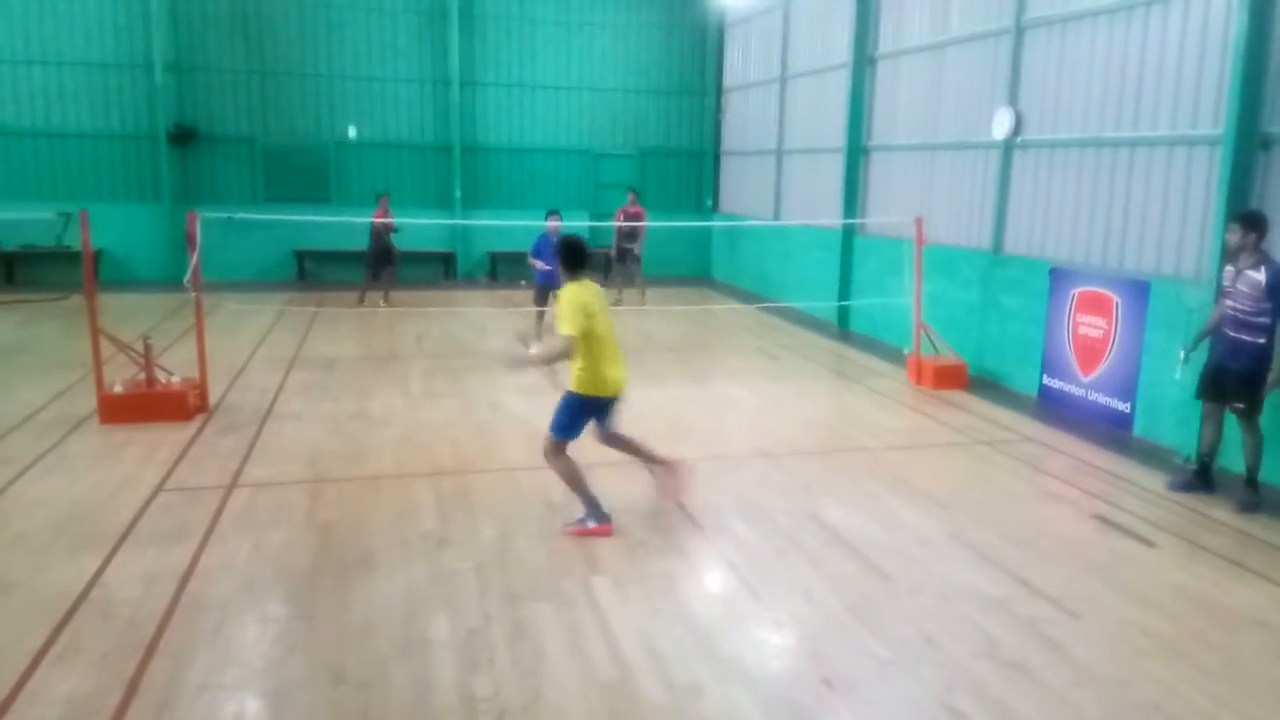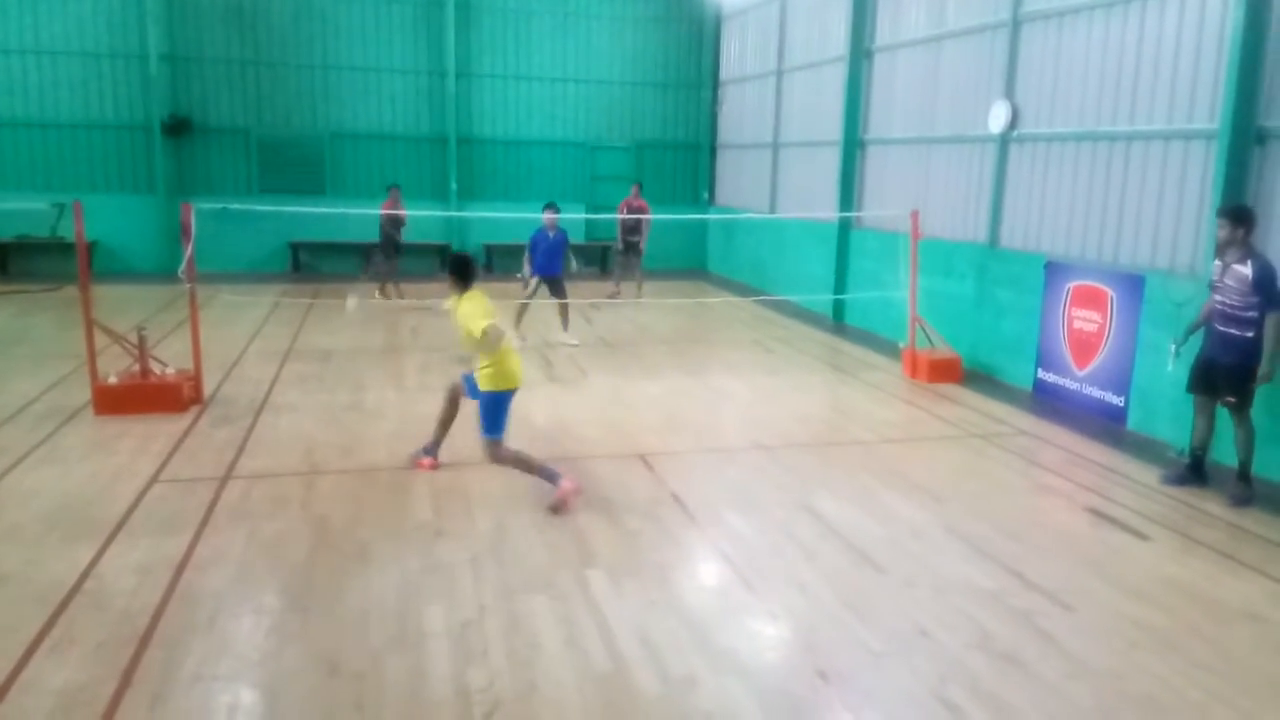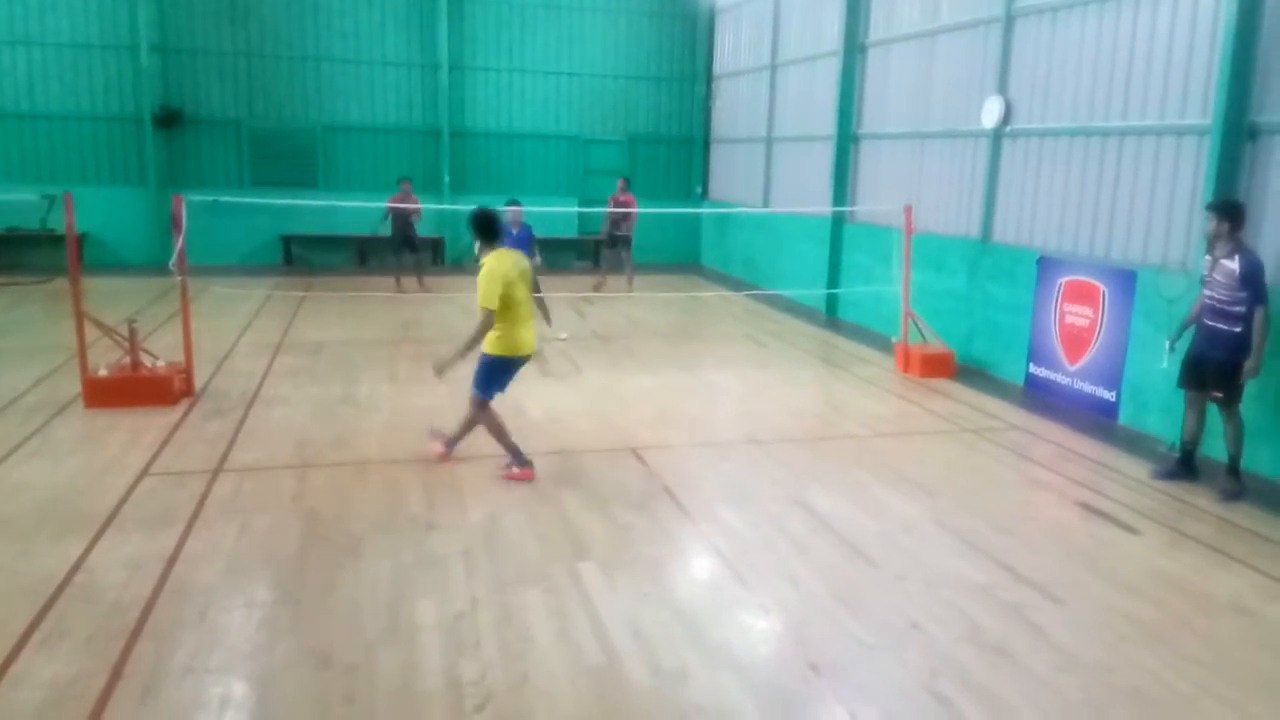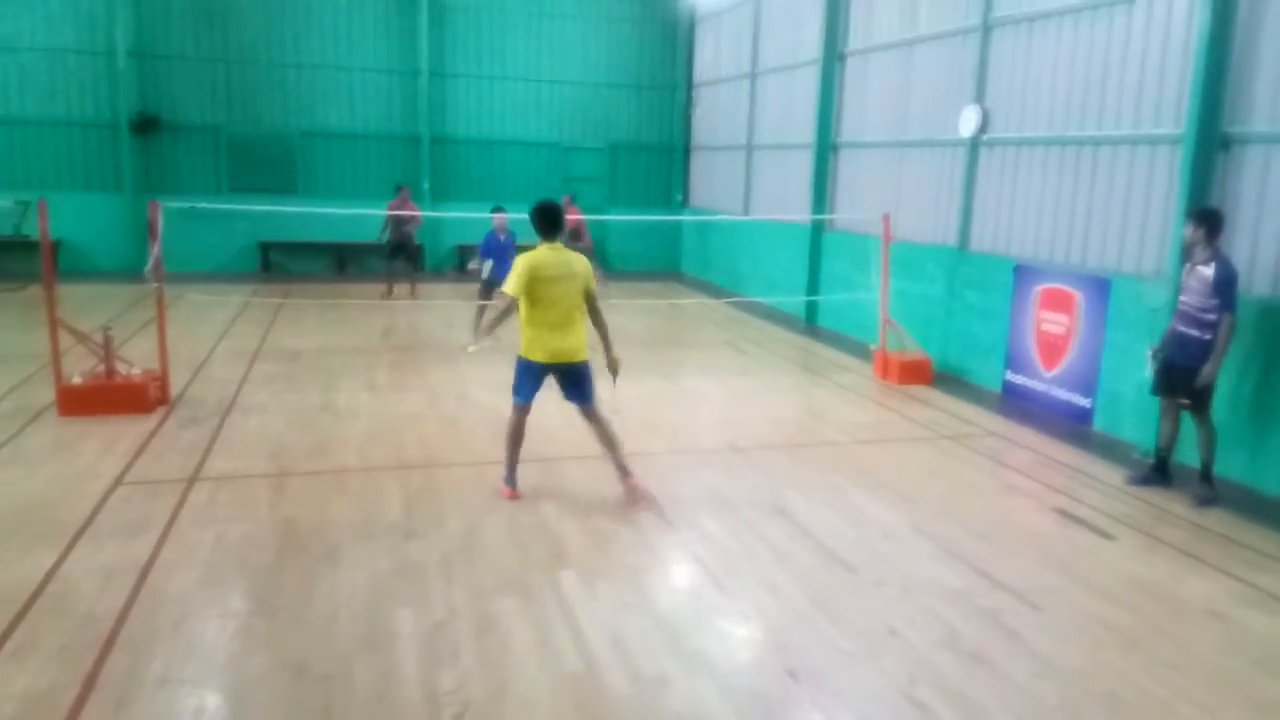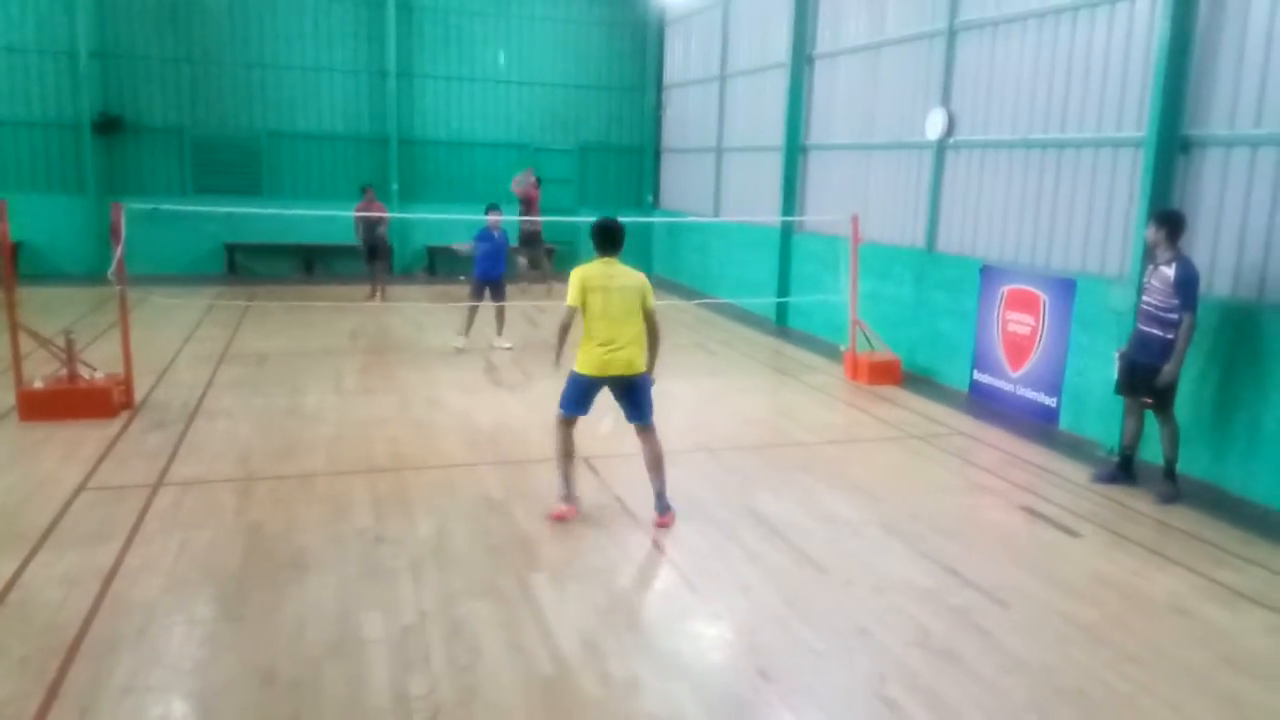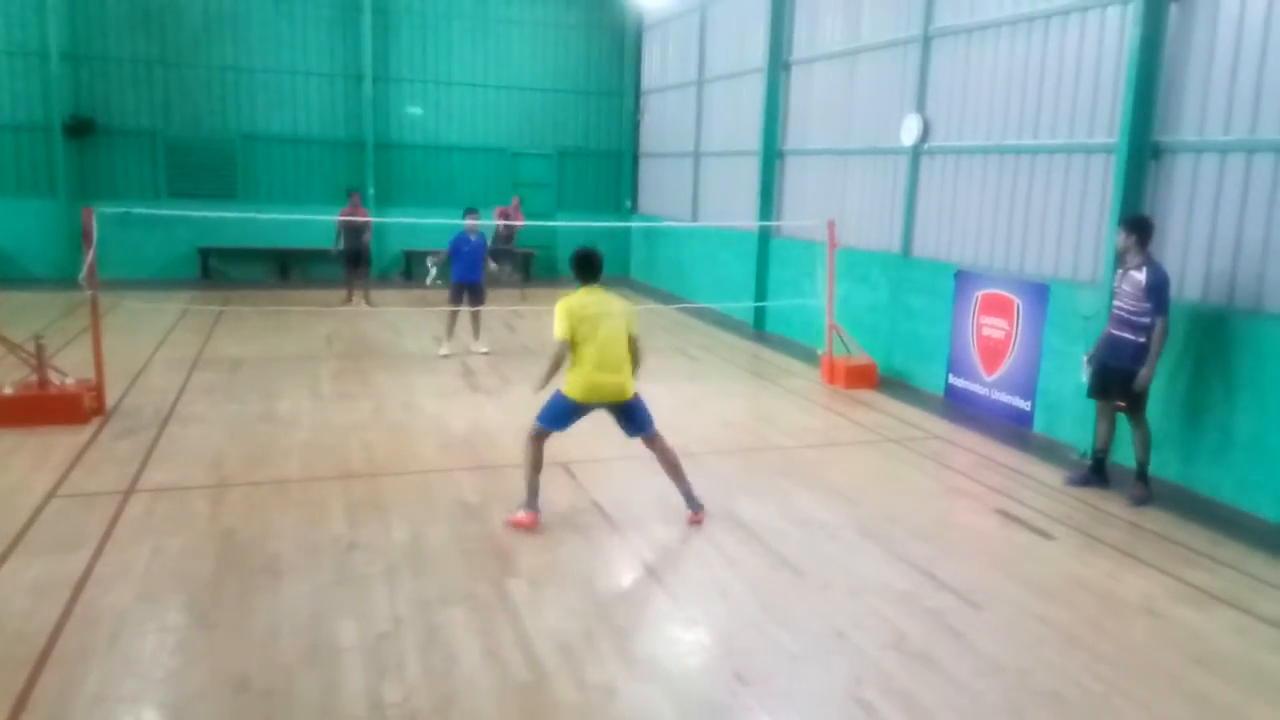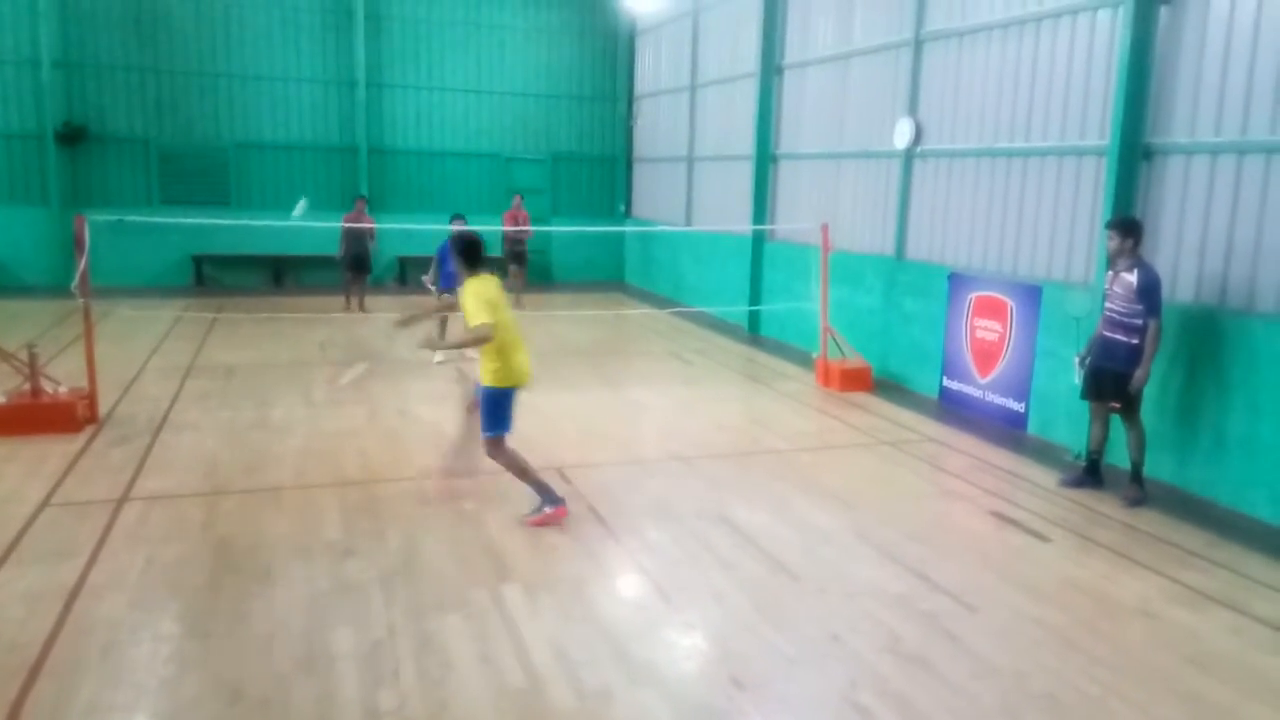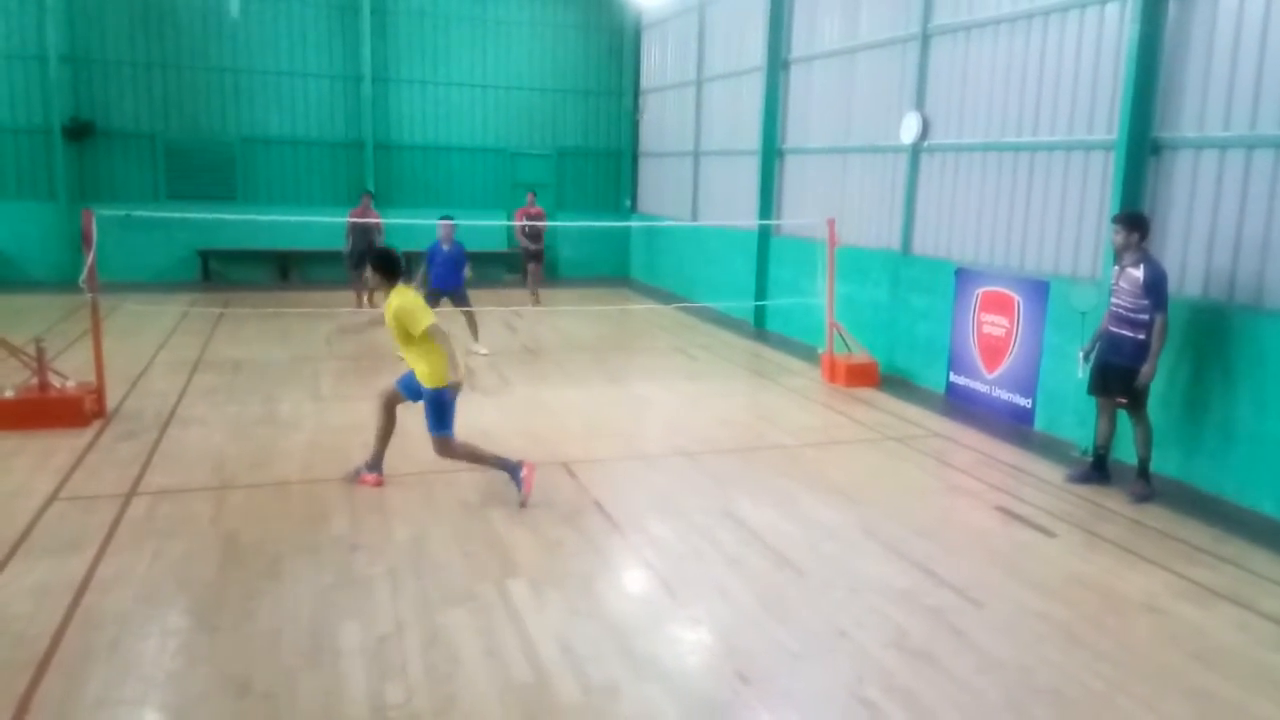
dt=0.4s
person 1, frame 1
right shoulder: (1230, 267)
right wrist: (1197, 340)
left hip: (1250, 361)
right hip: (1221, 354)
left knee: (1247, 420)
right knee: (1210, 411)
left ankle: (1251, 486)
right ankle: (1202, 473)
person 1, frame 2
right shoulder: (1219, 261)
right wrist: (1187, 333)
left hip: (1240, 356)
right hip: (1211, 349)
left knee: (1239, 414)
right knee: (1202, 405)
left ankle: (1243, 479)
right ankle: (1195, 467)
person 1, frame 3
left shoulder: (1248, 263)
right shoulder: (1210, 256)
left elbow: (1260, 311)
left wrist: (1255, 356)
right wrist: (1180, 330)
left hip: (1229, 352)
right hip: (1201, 344)
left knee: (1228, 409)
right knee: (1192, 400)
left ankle: (1233, 474)
right ankle: (1185, 462)
person 1, frame 4
left shoulder: (1222, 271)
right shoulder: (1190, 265)
left elbow: (1227, 320)
left wrist: (1214, 362)
right wrist: (1162, 343)
left hip: (1198, 358)
right hip: (1175, 352)
left knee: (1200, 416)
right knee: (1168, 407)
left ankle: (1206, 480)
right ankle: (1160, 468)
person 1, frame 5
left shoulder: (1184, 271)
right shoulder: (1152, 266)
left elbow: (1188, 321)
left wrist: (1175, 362)
right wrist: (1128, 346)
left hip: (1161, 359)
right hip: (1138, 353)
left knee: (1163, 414)
right knee: (1131, 406)
left ankle: (1169, 477)
right ankle: (1124, 466)
person 1, frame 6
left shoulder: (1155, 275)
right shoulder: (1122, 271)
left elbow: (1160, 324)
left wrist: (1150, 366)
right wrist: (1097, 348)
left hip: (1133, 362)
right hip: (1109, 356)
left knee: (1136, 417)
right knee: (1103, 409)
left ankle: (1142, 480)
right ankle: (1097, 470)
person 1, frame 7
left shoulder: (1146, 277)
right shoulder: (1112, 272)
left elbow: (1154, 325)
left wrist: (1145, 367)
right wrist: (1088, 349)
left hip: (1127, 364)
right hip: (1101, 358)
left knee: (1131, 419)
right knee: (1097, 411)
left ankle: (1137, 481)
right ankle: (1092, 471)
person 1, frame 8
left shoulder: (1153, 272)
right shoulder: (1118, 267)
left elbow: (1160, 320)
left wrist: (1151, 362)
right wrist: (1092, 343)
left hip: (1133, 359)
right hip: (1108, 352)
left knee: (1137, 414)
right knee: (1104, 406)
left ankle: (1143, 477)
right ankle: (1098, 466)
person 2, frame 1
left shoulder: (570, 298)
right shoulder: (594, 290)
left elbow: (566, 349)
left wrist: (535, 358)
right wrist: (539, 345)
left hip: (589, 383)
right hip: (613, 378)
left knee: (553, 451)
right knee: (605, 434)
left ankle: (597, 517)
right ankle: (662, 466)
person 2, frame 2
left shoulder: (468, 308)
right shoulder: (467, 300)
left elbow: (493, 334)
right elbow: (454, 305)
left wrist: (482, 351)
left hip: (497, 377)
right hip: (490, 372)
left knee: (495, 452)
right knee: (454, 390)
left ankle: (558, 481)
right ankle: (432, 450)
person 2, frame 3
left shoulder: (491, 270)
right shoulder: (517, 258)
left elbow: (487, 322)
left wrist: (455, 358)
left hip: (504, 345)
right hip: (524, 341)
left knee: (480, 404)
right knee: (481, 396)
left ankle: (521, 464)
right ankle: (449, 443)
person 2, frame 4
left shoulder: (527, 262)
right shoulder: (581, 263)
left elbow: (508, 306)
right elbow: (595, 312)
left wrist: (484, 333)
right wrist: (610, 353)
left hip: (535, 352)
right hip: (573, 352)
left knee: (519, 413)
right knee: (593, 416)
left ankle: (510, 481)
right ankle: (626, 478)
person 2, frame 5
left shoulder: (582, 274)
right shoulder: (639, 279)
left elbow: (566, 320)
right elbow: (654, 330)
left wrist: (559, 351)
right wrist: (649, 367)
left hip: (591, 366)
right hip: (632, 366)
left knee: (564, 424)
right knee: (647, 432)
left ankle: (567, 498)
right ankle: (661, 506)
person 2, frame 6
left shoulder: (567, 306)
right shoulder: (621, 305)
left elbow: (561, 353)
right elbow: (635, 354)
left wrist: (544, 379)
left hip: (580, 388)
right hip: (619, 388)
left knee: (535, 437)
right knee: (655, 442)
left ankle: (530, 508)
right ankle: (693, 504)
person 2, frame 7
left shoulder: (473, 291)
right shoulder: (488, 281)
left elbow: (484, 334)
right elbow: (454, 301)
left wrist: (442, 345)
right wrist: (416, 315)
left hip: (501, 373)
right hip: (512, 366)
left knee: (494, 446)
right knee: (472, 404)
left ankle: (552, 502)
person 2, frame 8
left shoulder: (402, 304)
right shoulder: (393, 296)
left elbow: (439, 334)
left wrist: (453, 371)
left hip: (438, 376)
right hip: (425, 370)
left knee: (445, 447)
right knee: (388, 399)
left ankle: (516, 469)
right ankle: (374, 467)
